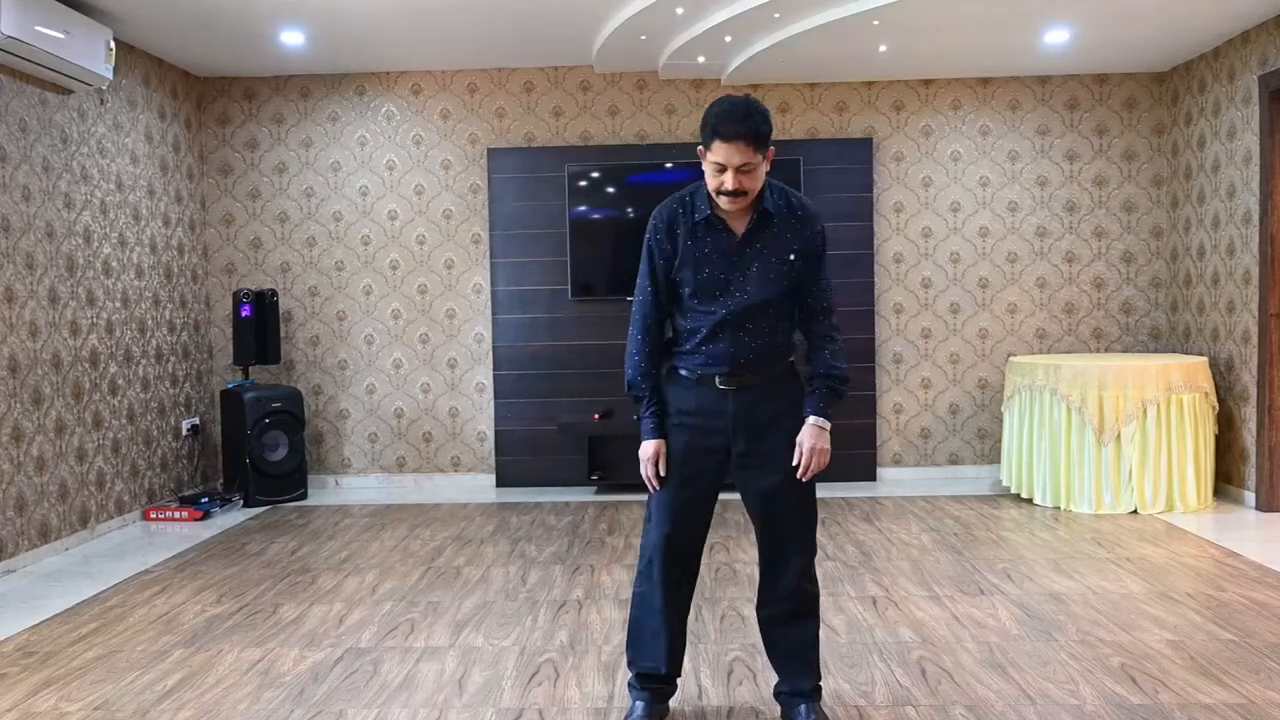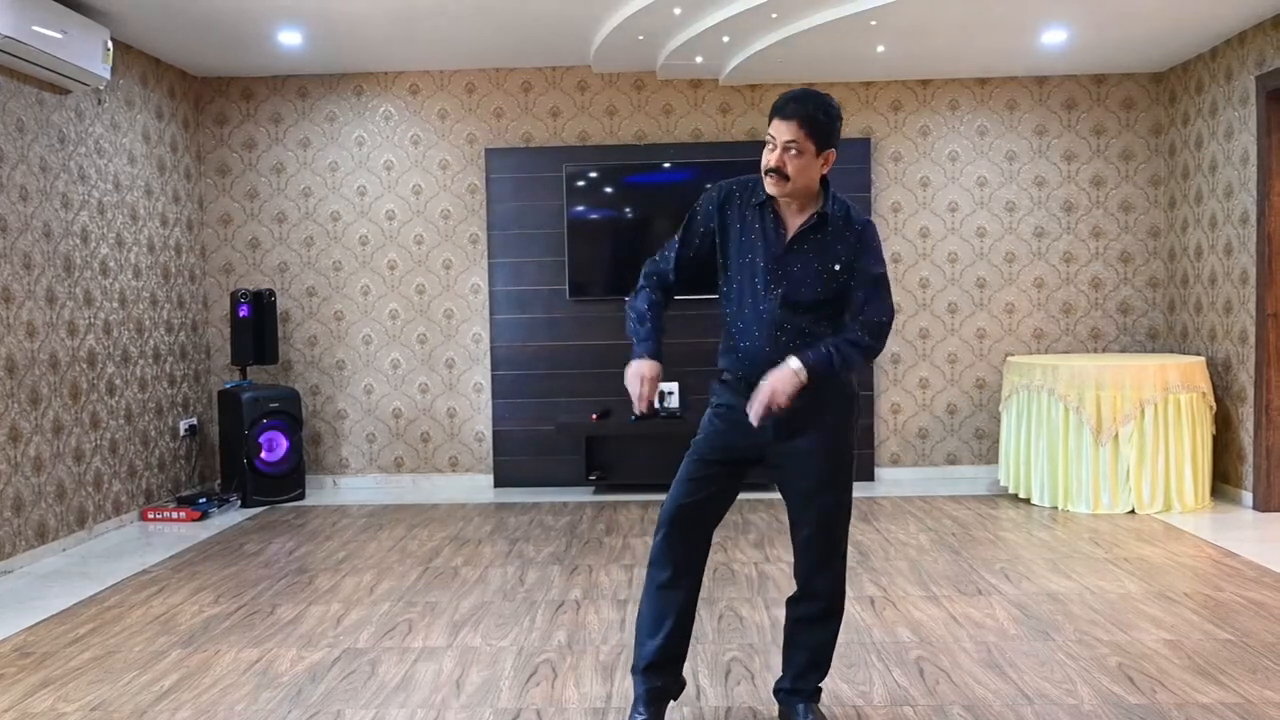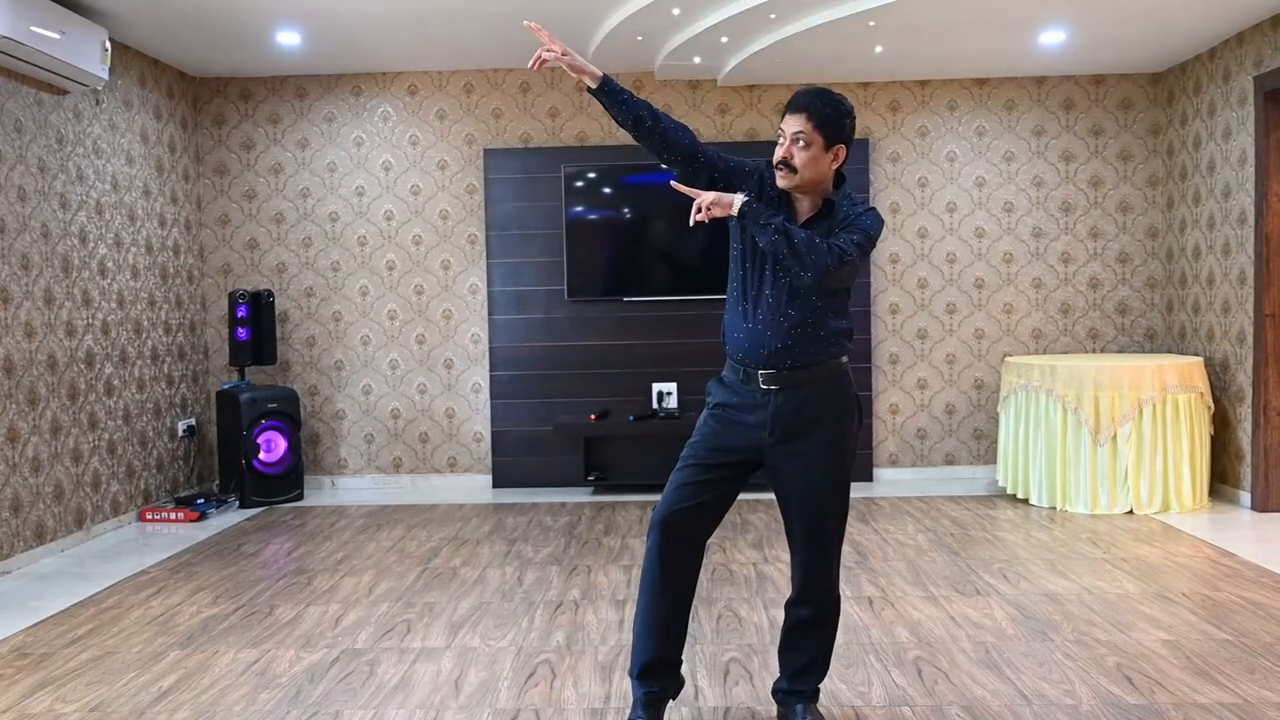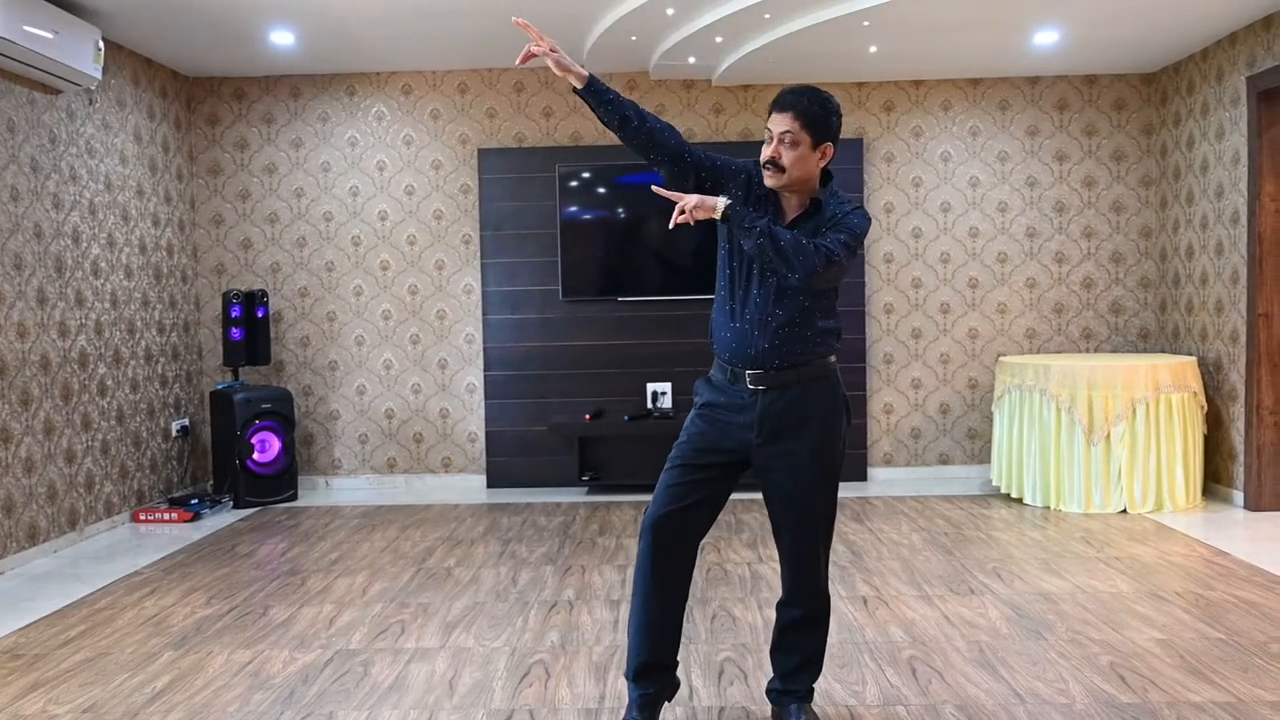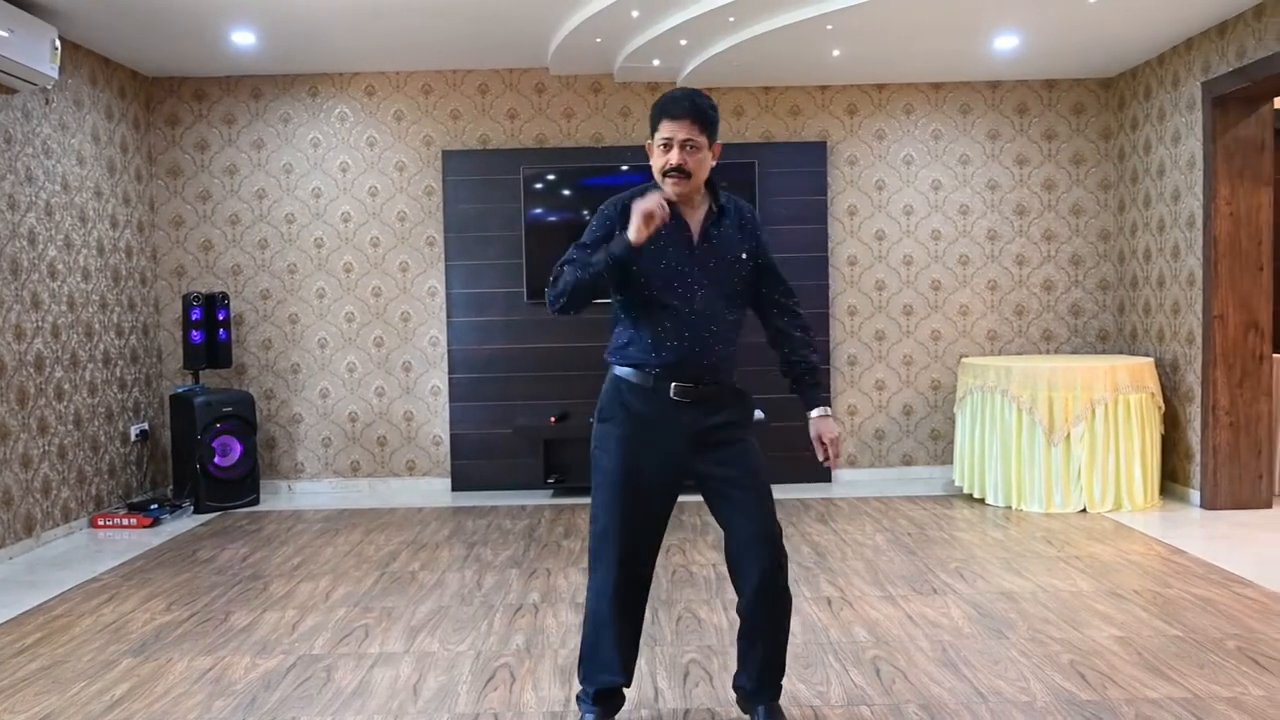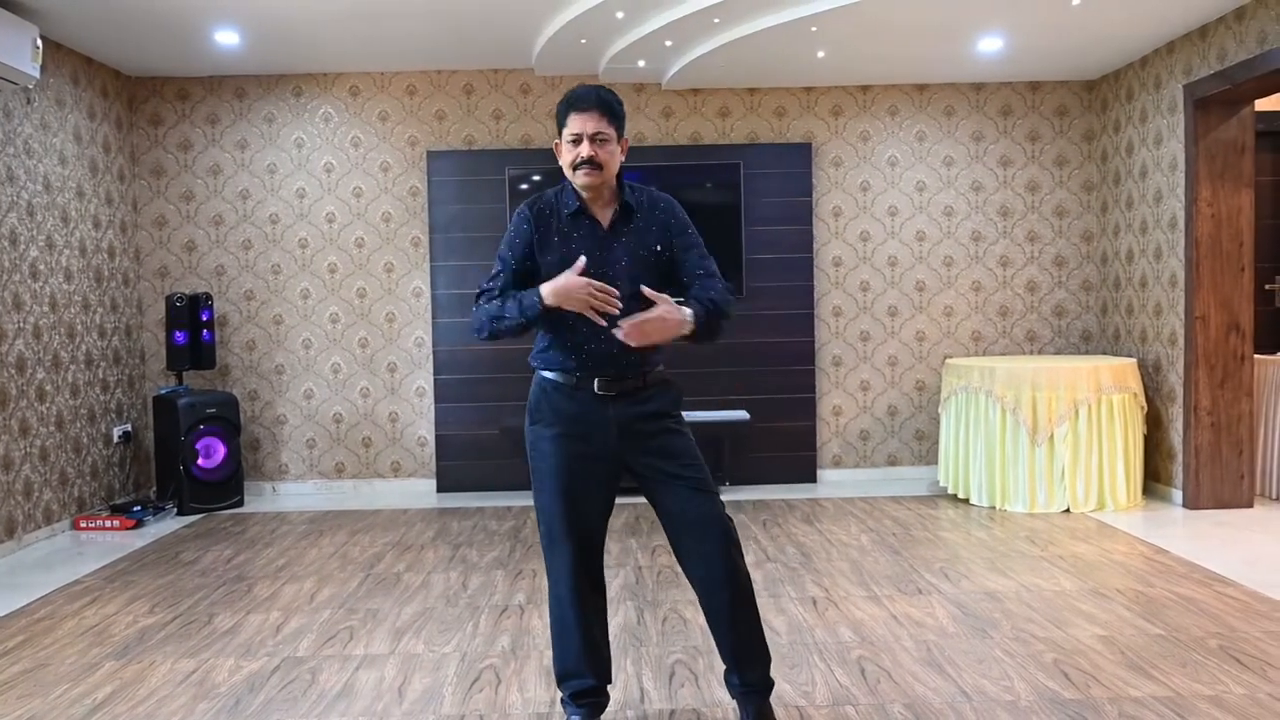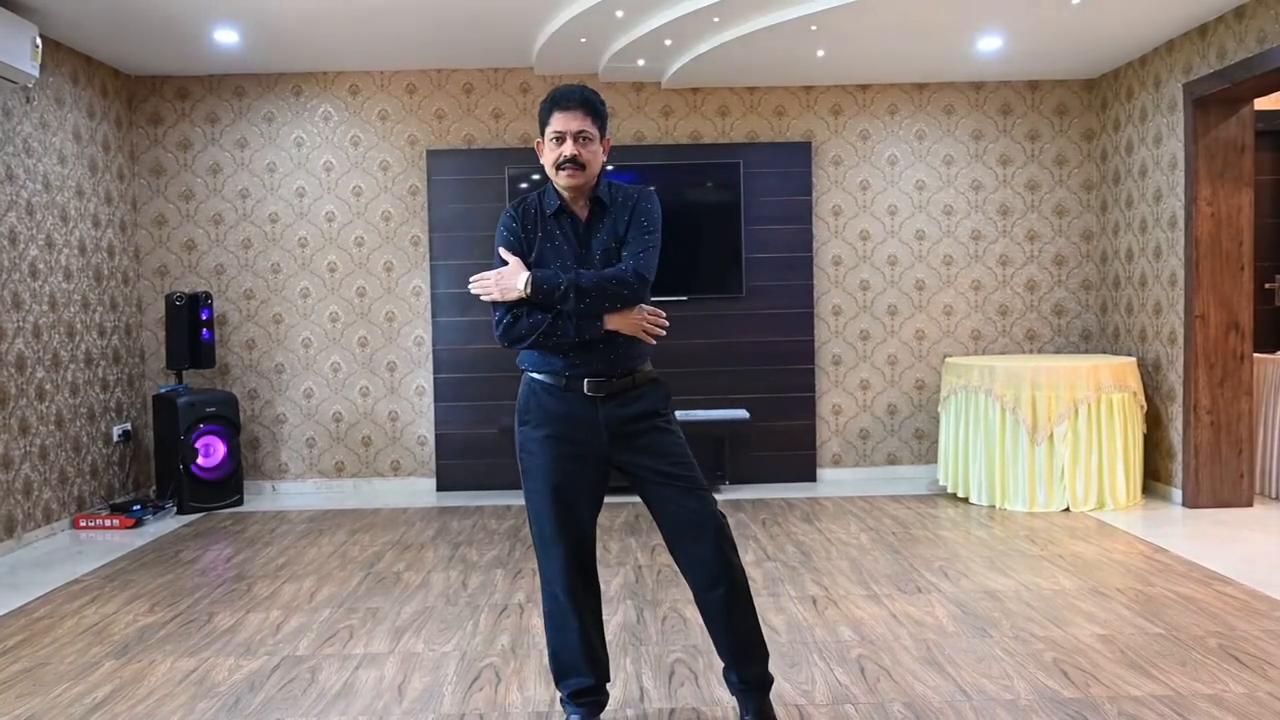
dt=0.7s
person 1, frame 1
left shoulder: (799, 220)
right shoulder: (671, 221)
left elbow: (820, 322)
right elbow: (647, 325)
left wrist: (818, 414)
right wrist: (651, 425)
left hip: (773, 398)
right hip: (690, 399)
left knee: (789, 549)
right knee: (667, 544)
person 1, frame 2
left shoulder: (852, 228)
right shoulder: (727, 204)
left elbow: (871, 323)
right elbow: (665, 270)
left wrist: (802, 367)
right wrist: (645, 350)
left hip: (817, 404)
right hip: (735, 397)
left knee: (821, 553)
right knee: (679, 527)
person 1, frame 3
left shoulder: (859, 221)
right shoulder: (754, 184)
left elbow: (818, 264)
right elbow: (672, 142)
left wrist: (743, 210)
right wrist: (590, 76)
left hip: (815, 403)
right hip: (738, 394)
left knee: (816, 555)
right knee: (673, 525)
person 1, frame 4
left shoulder: (846, 219)
right shoulder: (741, 184)
left elbow: (804, 266)
right elbow: (658, 141)
left wrist: (725, 212)
right wrist: (577, 77)
left hip: (804, 403)
right hip: (726, 394)
left knee: (804, 554)
right knee: (664, 528)
person 1, frame 5
left shoulder: (742, 223)
right shoulder: (621, 214)
left elbow: (782, 315)
right elbow: (561, 296)
left wrist: (816, 403)
right wrist: (630, 241)
left hip: (719, 410)
right hip: (634, 408)
left knee: (761, 555)
right knee: (620, 559)
person 1, frame 6
left shoulder: (659, 211)
right shoulder: (537, 218)
left elbow: (714, 293)
right elbow: (486, 317)
left wrist: (687, 319)
right wrist: (548, 296)
left hip: (646, 402)
right hip: (564, 408)
left knee: (711, 540)
right knee: (572, 558)
person 1, frame 7
left shoulder: (638, 203)
right shoulder: (521, 220)
left elbow: (633, 281)
right elbow: (509, 326)
left wrist: (535, 283)
right wrist: (604, 320)
left hip: (636, 401)
right hip: (553, 409)
left knee: (705, 537)
right knee: (564, 559)
